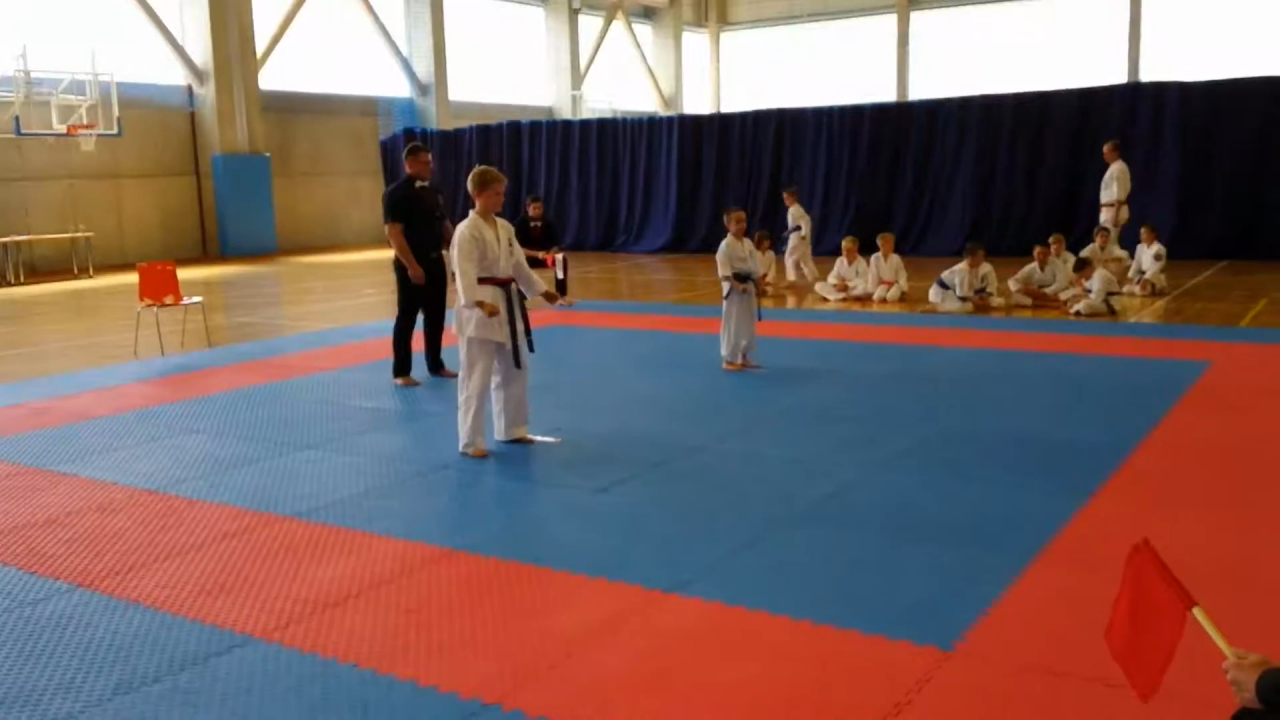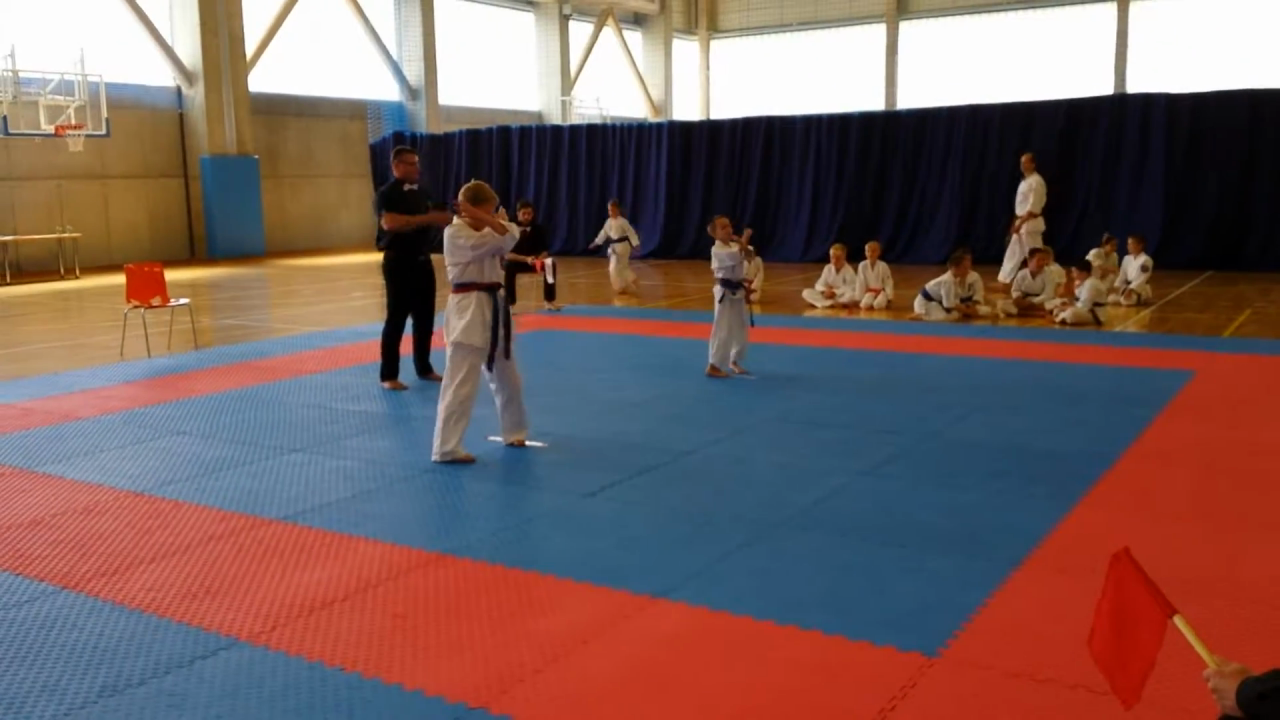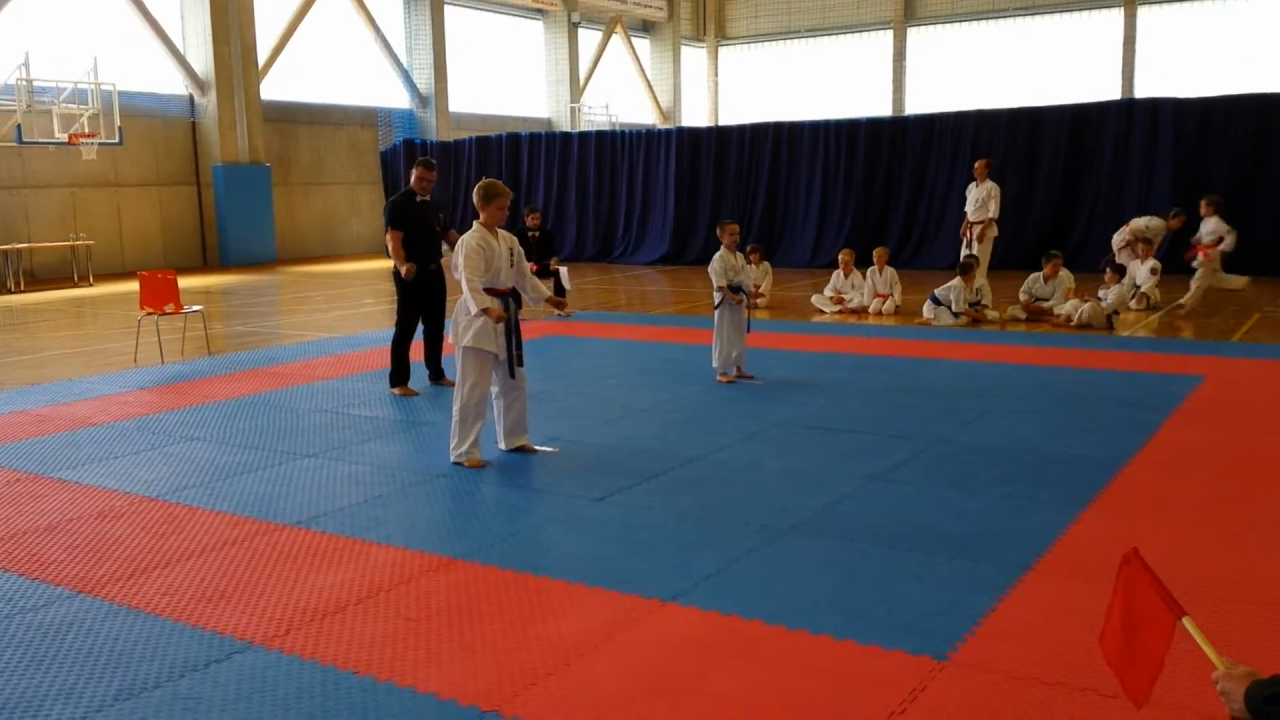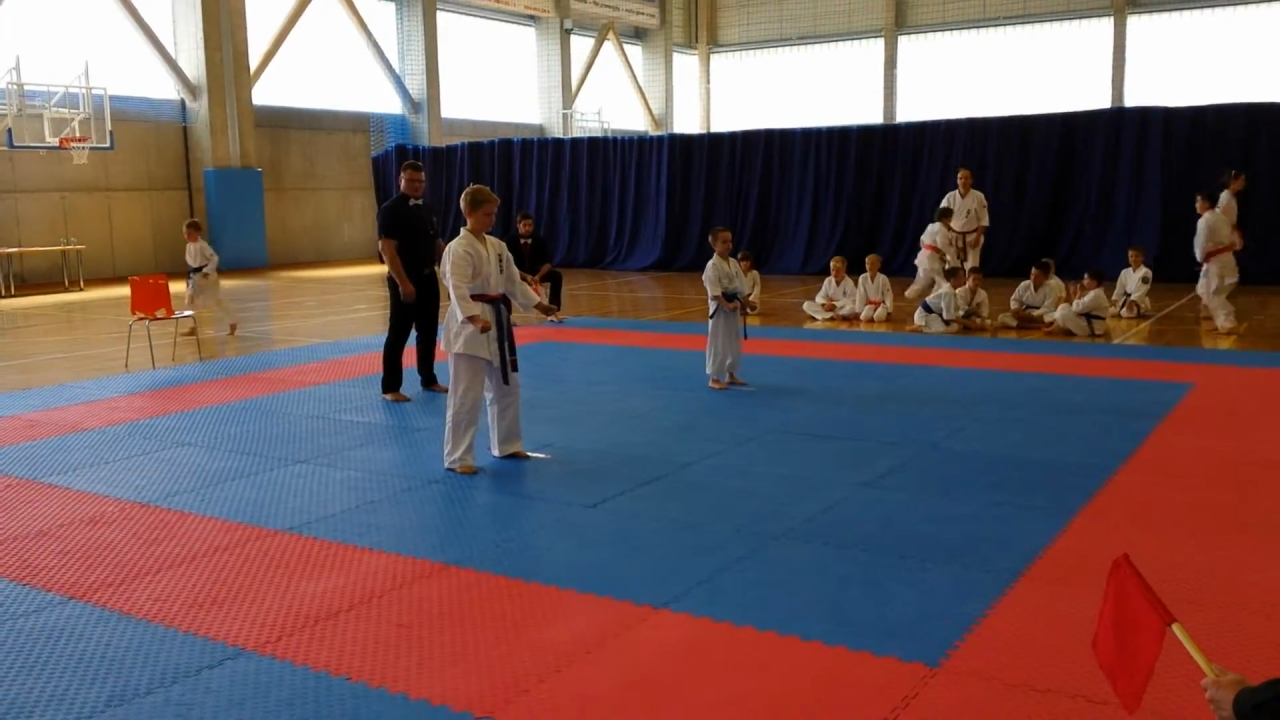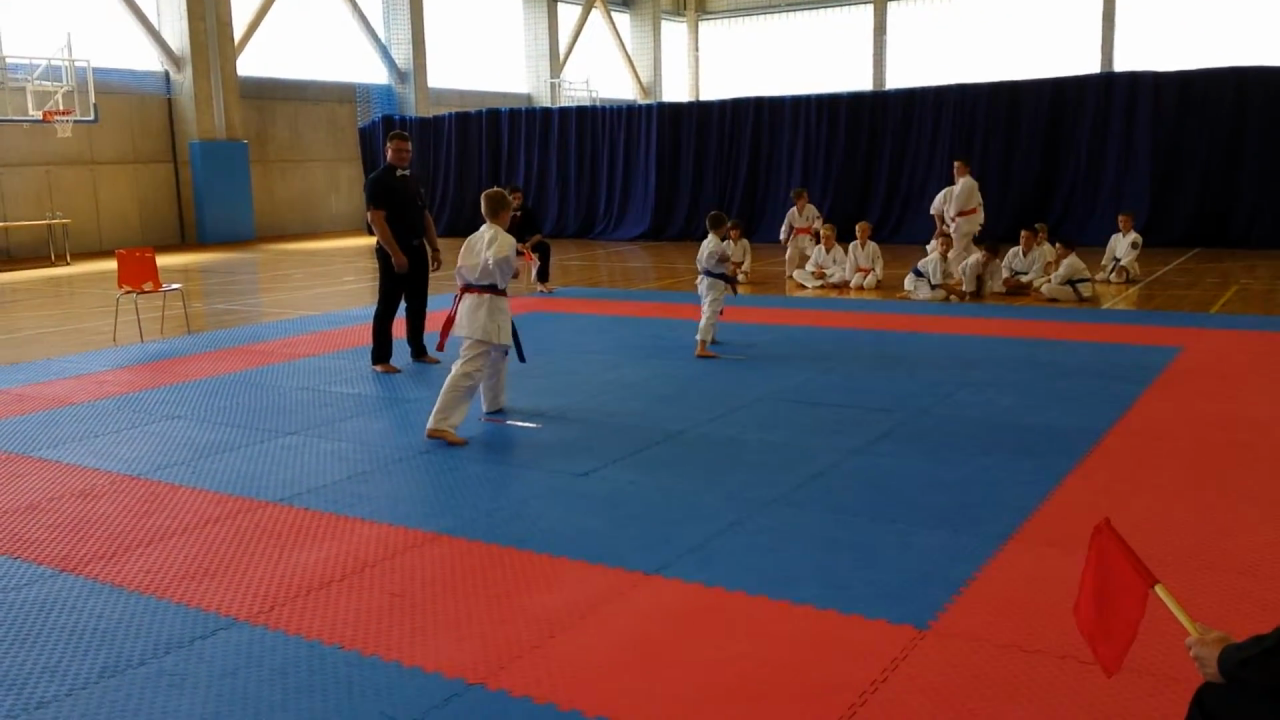
dt=1s
person 1, frame 1
left shoulder: (505, 228)
right shoulder: (467, 230)
left elbow: (519, 265)
right elbow: (465, 272)
left wrist: (542, 291)
right wrist: (480, 303)
left hip: (508, 303)
right hip: (480, 308)
left knee: (514, 371)
right knee: (477, 377)
left ankle: (511, 429)
right ankle: (471, 441)
person 1, frame 2
left shoulder: (484, 232)
right shoulder: (455, 233)
left elbow: (511, 236)
right elbow: (493, 242)
left wrist: (487, 220)
right wrist: (485, 221)
left hip: (493, 307)
right hip: (468, 310)
left knee: (508, 377)
right knee: (461, 383)
left ankle: (514, 432)
right ankle: (446, 448)
person 1, frame 3
left shoulder: (509, 240)
right shoulder: (472, 241)
left elbow: (523, 276)
right elbow: (470, 283)
left wrist: (549, 298)
right wrist: (488, 311)
left hip: (505, 315)
right hip: (477, 318)
left knee: (513, 382)
right knee: (473, 388)
left ankle: (513, 438)
right ankle: (464, 450)
person 1, frame 4
left shoulder: (497, 246)
right shoulder: (459, 248)
left elbow: (513, 281)
right elbow: (458, 289)
left wrist: (538, 304)
right wrist: (474, 318)
left hip: (497, 322)
right hip: (469, 327)
left knee: (506, 388)
right knee: (466, 395)
left ankle: (506, 445)
right ankle: (457, 458)
person 1, frame 5
left shoulder: (473, 239)
right shoulder: (504, 238)
left elbow: (462, 271)
right elbow: (501, 260)
right wrist: (507, 275)
left hip: (470, 301)
right hip: (488, 306)
left knee: (495, 355)
right knee: (469, 369)
left ankle: (493, 402)
right ankle: (440, 424)
person 2, frame 1
left shoulder: (433, 191)
right shoulder: (396, 193)
left elbow: (445, 226)
right elbow: (393, 233)
right wrist: (411, 266)
left hip: (435, 261)
right hip: (411, 265)
left knee: (436, 315)
right knee: (407, 318)
left ankle: (435, 365)
right ankle: (401, 372)
person 2, frame 2
left shoulder: (420, 194)
right shoulder: (386, 194)
left elbow: (436, 221)
right elbow: (390, 223)
left wrist: (448, 217)
right wrist: (428, 218)
left hip: (422, 263)
right hip: (398, 264)
left knee: (424, 318)
right knee: (396, 320)
left ankle: (424, 368)
right ankle: (388, 375)
person 2, frame 3
left shoulder: (434, 206)
right shoulder: (398, 204)
left elbow: (448, 234)
right elbow: (392, 240)
right wrist: (401, 266)
left hip: (434, 272)
right hip: (411, 274)
left knee: (435, 325)
right knee: (405, 327)
left ankle: (436, 374)
right ankle: (398, 382)
person 2, frame 4
left shoulder: (426, 209)
right shoulder: (391, 210)
left elbow: (437, 243)
right elbow: (386, 249)
right wrist: (403, 283)
left hip: (428, 278)
right hip: (405, 281)
left knee: (428, 332)
right knee: (398, 334)
left ankle: (428, 379)
right ankle: (390, 387)
person 2, frame 5
left shoulder: (412, 180)
right shoulder: (378, 181)
left elbow: (425, 216)
right elbow: (375, 220)
left wrist: (434, 249)
right wrist: (395, 254)
left hip: (417, 250)
right hip: (393, 253)
left knee: (417, 303)
right knee: (388, 305)
left ankle: (418, 351)
right ankle: (380, 359)
